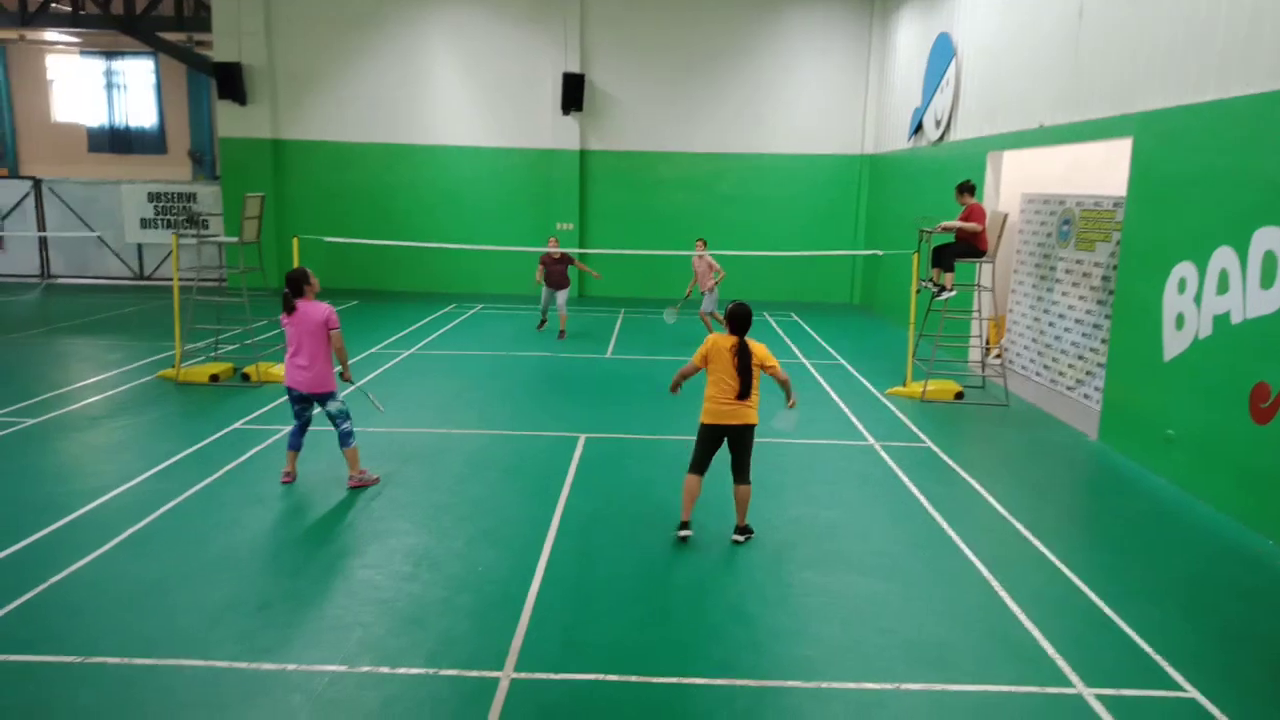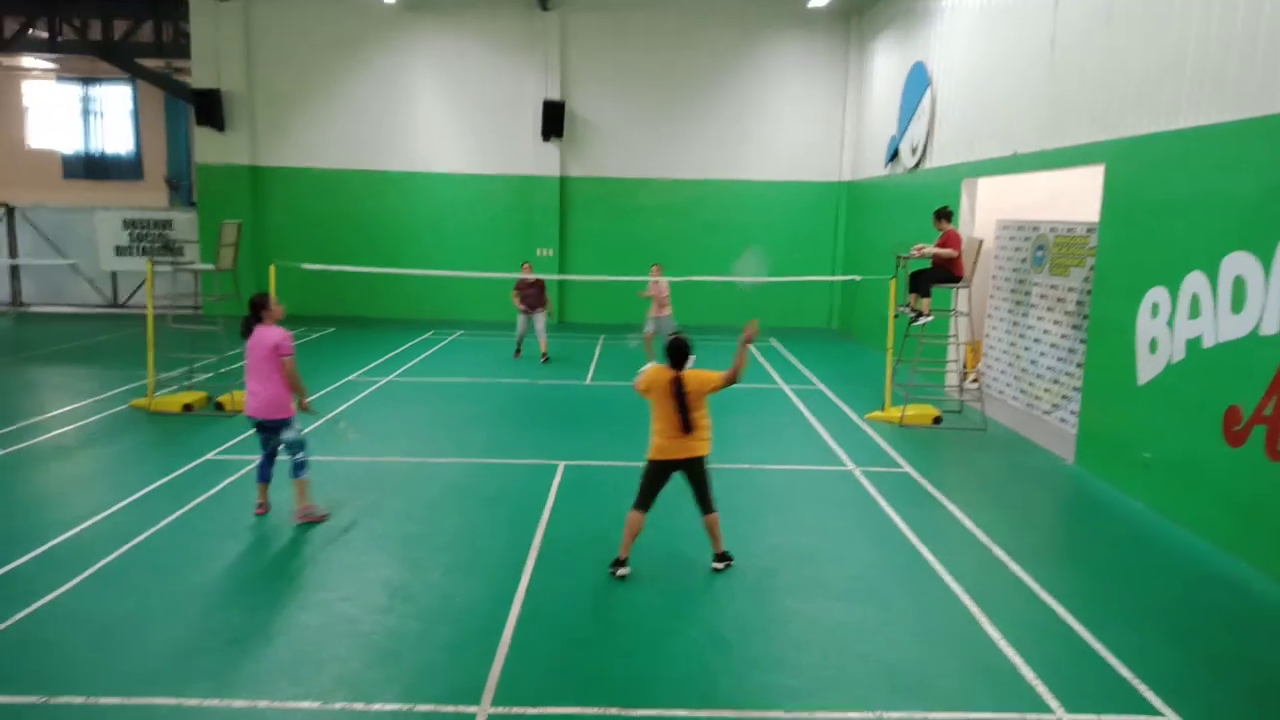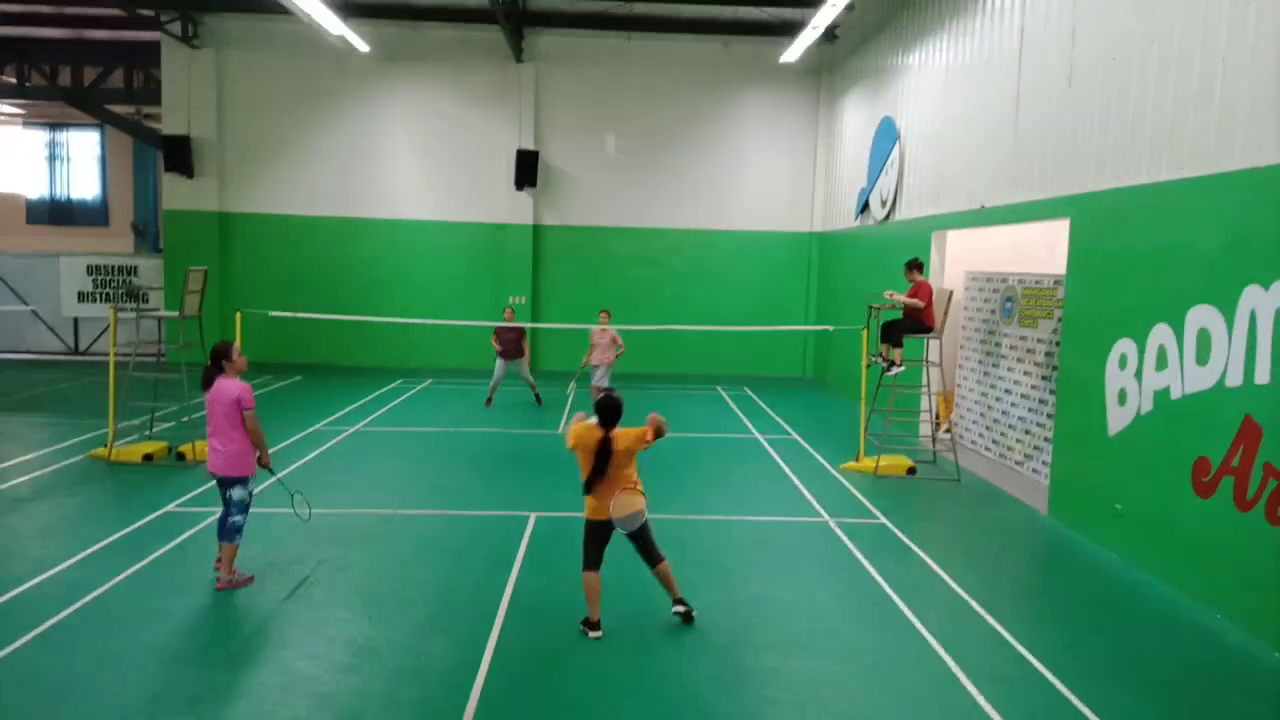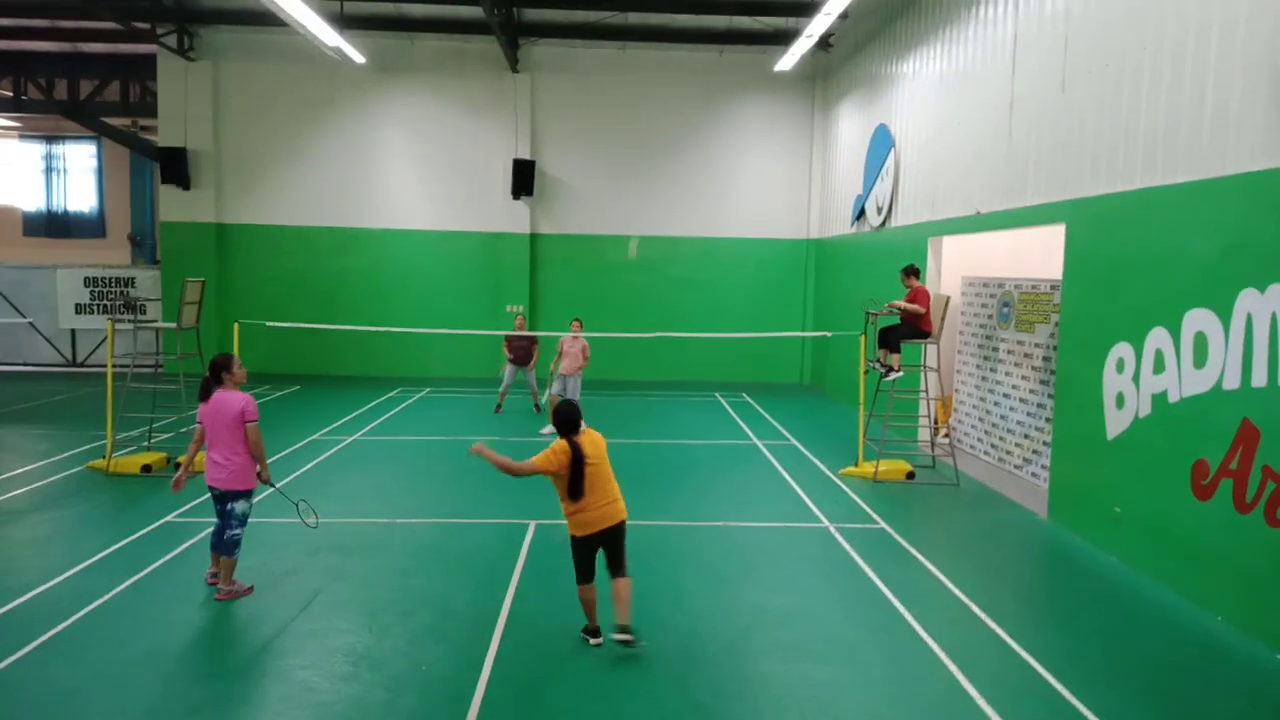
dt=0.3s
person 1, frame 1
left shoulder: (713, 342)
right shoulder: (758, 350)
left elbow: (688, 370)
right elbow: (782, 378)
left wrist: (675, 382)
right wrist: (790, 396)
left hip: (713, 418)
right hip: (744, 421)
left knee: (696, 470)
right knee: (741, 475)
left ankle: (685, 523)
right ankle: (741, 528)
person 1, frame 2
left shoulder: (654, 376)
right shoulder: (699, 380)
left elbow: (639, 385)
right elbow: (734, 377)
right wrist: (744, 346)
left hip: (662, 453)
right hip: (694, 453)
left knee: (641, 505)
right knee: (706, 505)
left ankle: (622, 560)
right ankle: (719, 555)
person 1, frame 3
left shoulder: (582, 434)
right shoulder: (628, 438)
left elbow: (570, 434)
right elbow: (659, 432)
left wrist: (577, 419)
right wrist: (657, 422)
left hip: (597, 513)
left knee: (591, 565)
right knee: (653, 555)
left ankle: (593, 622)
right ankle: (678, 602)
person 1, frame 4
left shoulder: (557, 452)
right shoulder: (595, 438)
left elbow: (518, 469)
left wrist: (484, 452)
left hip: (582, 526)
right hip: (614, 518)
left knee: (584, 578)
right knee: (618, 571)
left ankle: (594, 630)
right ankle: (623, 627)
person 2, frame 1
left shoulder: (287, 313)
right shoulder: (326, 311)
right elbow: (338, 346)
right wrist: (346, 369)
left hip: (294, 381)
right hip: (321, 382)
left knee: (300, 424)
right knee: (343, 423)
left ankle: (289, 471)
right ankle: (356, 474)
person 2, frame 2
left shoulder: (252, 336)
right shoulder: (281, 336)
right elbow: (290, 373)
right wrist: (303, 398)
left hip: (254, 408)
right hip: (277, 409)
left knee: (268, 454)
right knee: (298, 453)
left ankle: (261, 501)
right ankle: (305, 507)
person 2, frame 3
left shoulder: (212, 389)
right shoulder: (241, 388)
right elbow: (252, 428)
right wrist: (264, 453)
left hip: (218, 462)
right hip: (239, 464)
left knee: (228, 510)
right knee: (238, 516)
left ankle: (222, 558)
right ankle: (226, 575)
person 2, frame 4
left shoulder: (207, 403)
right shoulder: (245, 401)
left elbow: (197, 440)
right elbow: (254, 441)
left wrist: (184, 470)
right wrist: (264, 468)
left hip: (215, 477)
right hip: (240, 478)
left knee: (222, 525)
right knee: (234, 531)
left ankle: (213, 572)
right ankle: (226, 586)
